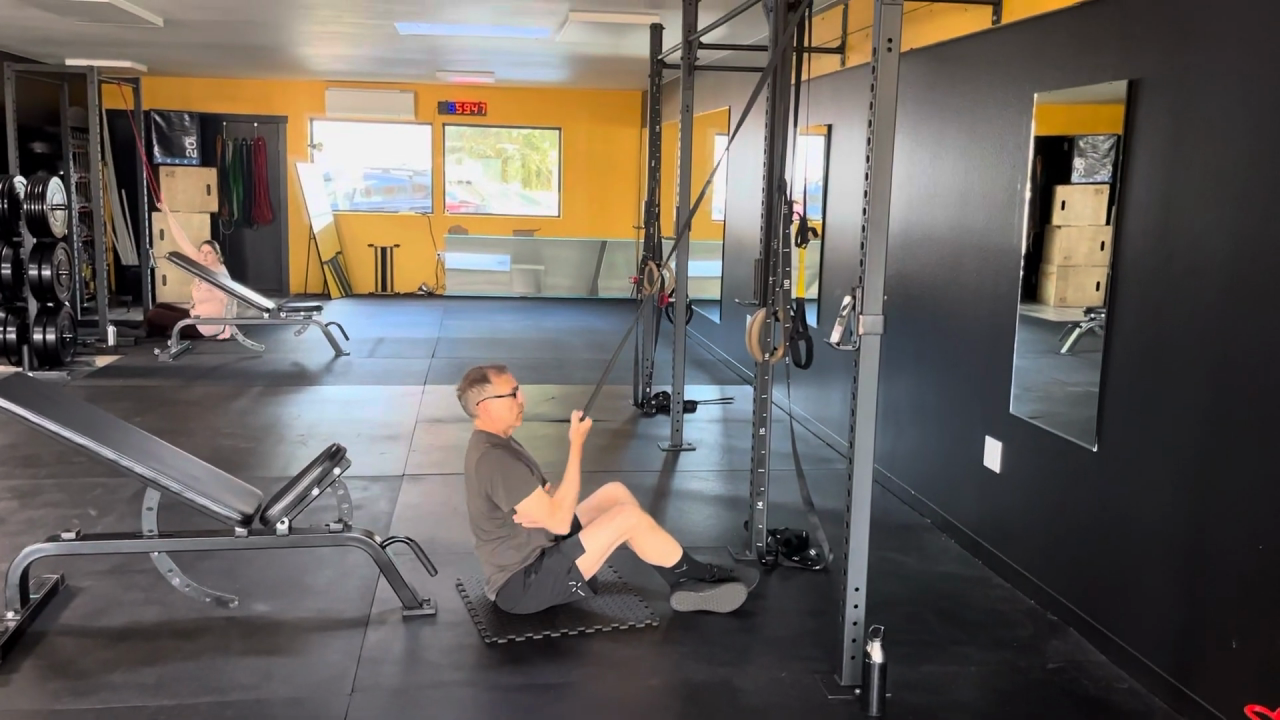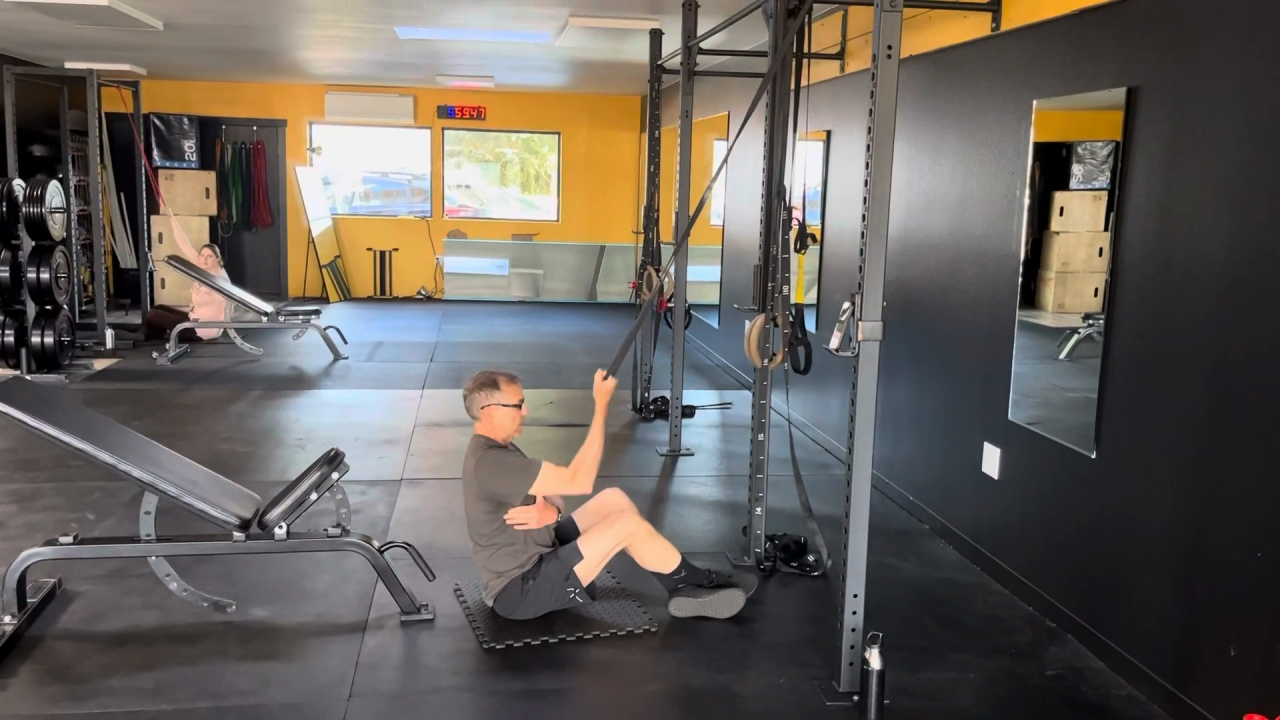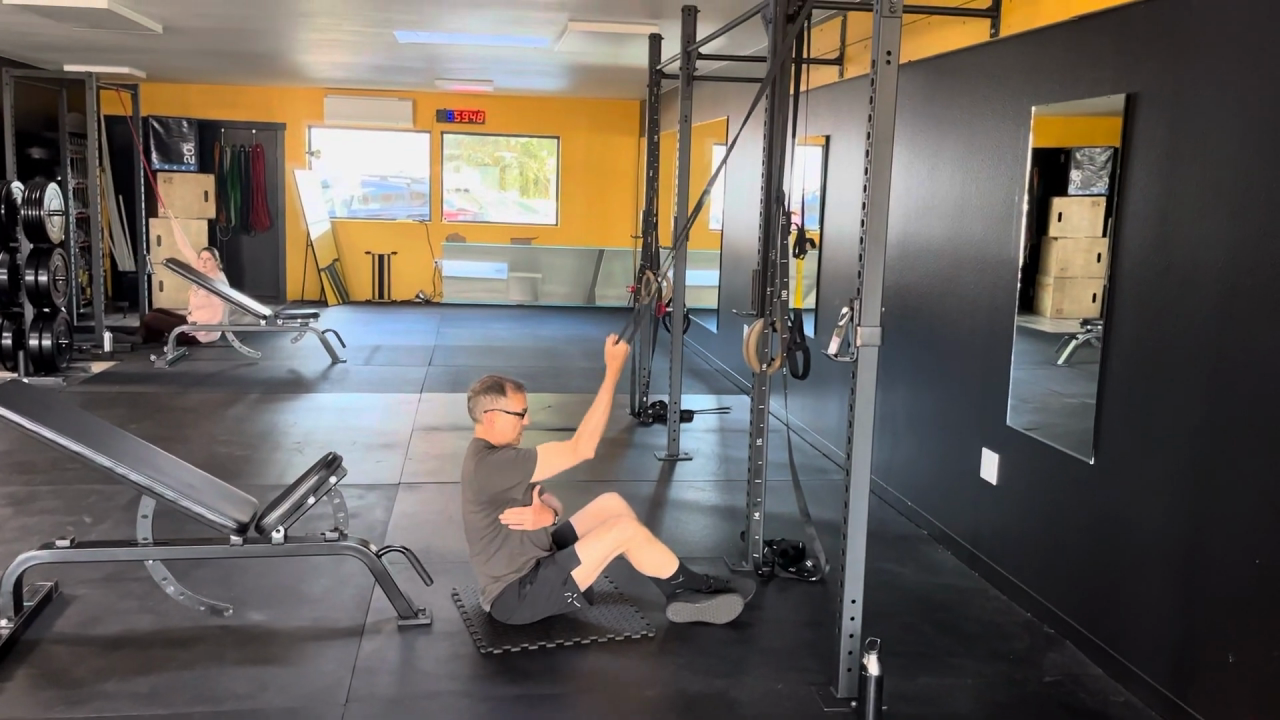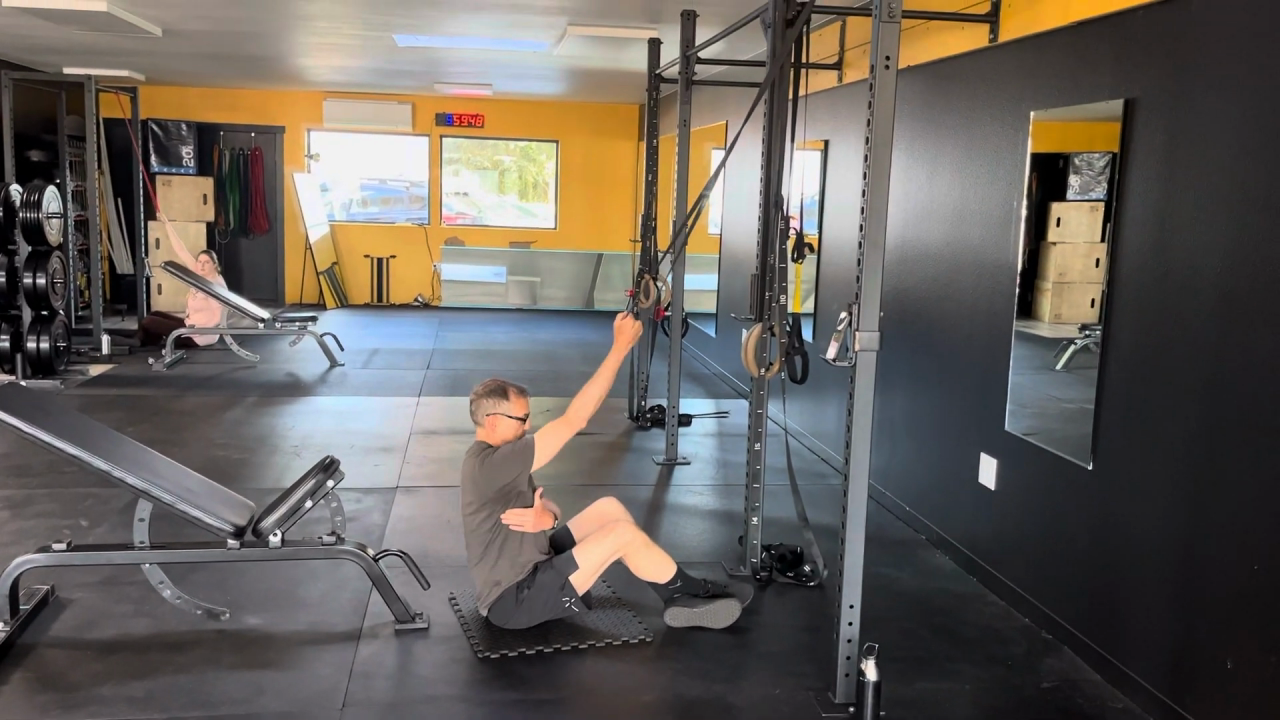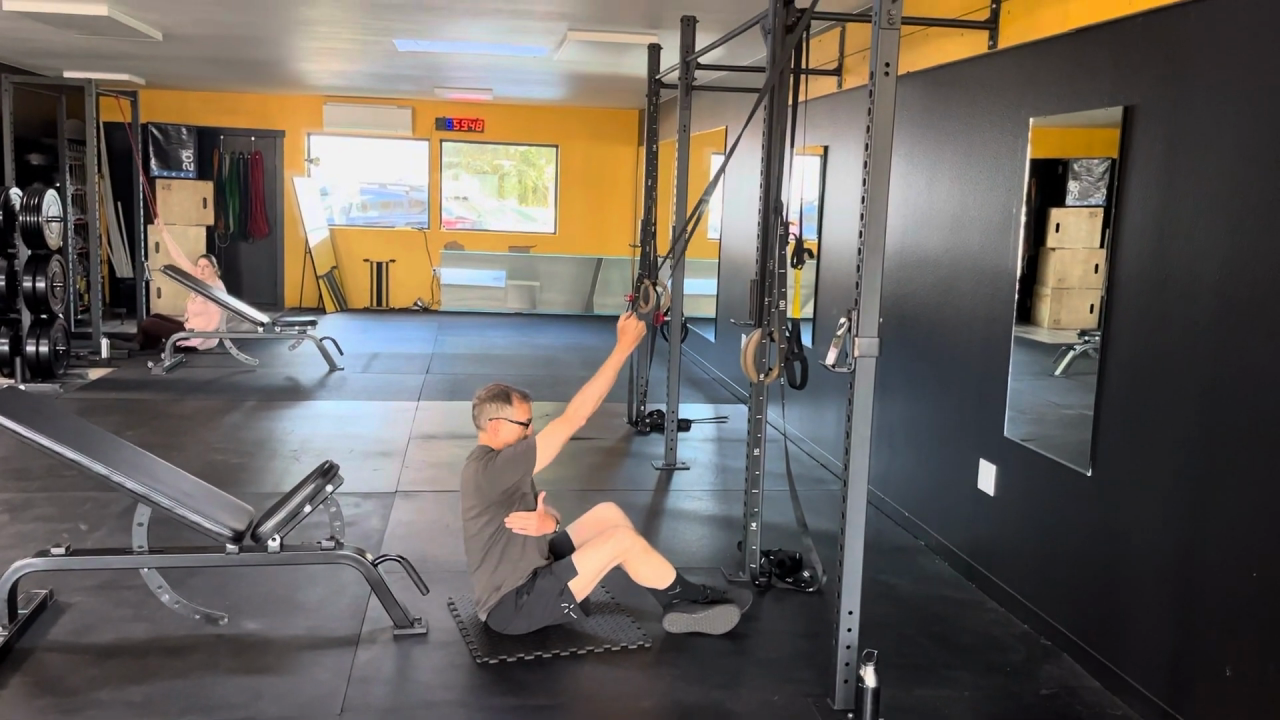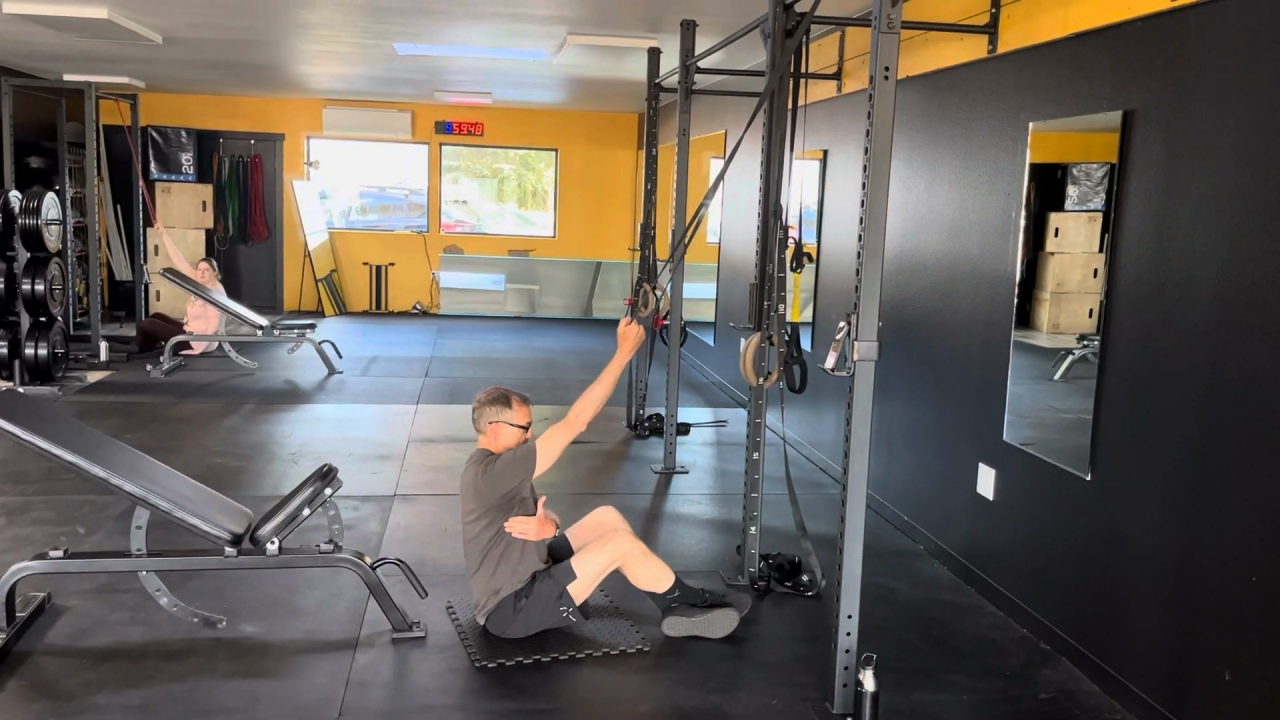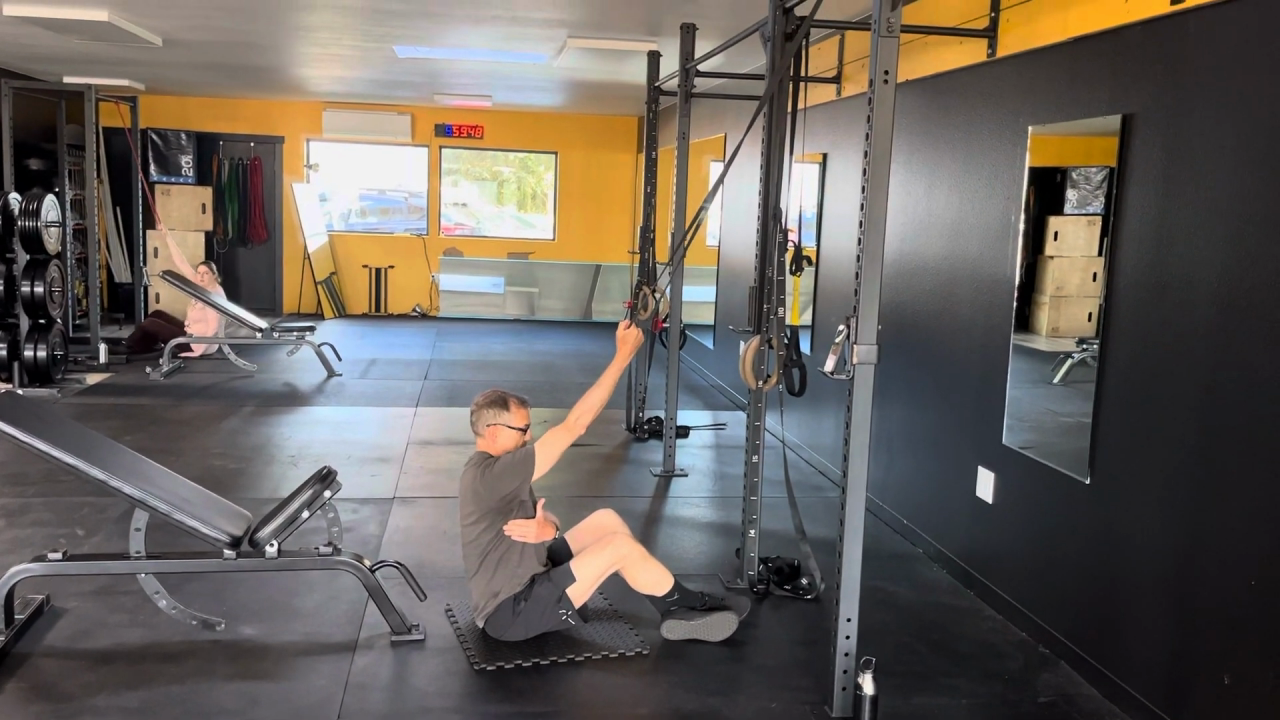
dt=0.2s
person 1, frame 1
left shoulder: (498, 444)
right shoulder: (493, 460)
left elbow: (542, 492)
right elbow: (561, 523)
left wrist: (552, 508)
right wrist: (576, 445)
left hip: (533, 554)
right hip: (522, 584)
left knee: (615, 493)
right knee: (629, 516)
left ankle: (689, 582)
right ankle: (703, 576)
person 1, frame 2
left shoulder: (494, 450)
right shoulder: (492, 463)
left elbow: (552, 495)
right elbow: (580, 482)
left wrist: (550, 511)
right wrist: (601, 405)
left hip: (531, 560)
right hip: (519, 590)
left knee: (612, 499)
right knee: (627, 524)
left ankle: (685, 587)
right ankle: (701, 583)
person 1, frame 3
left shoulder: (494, 455)
right shoulder: (491, 466)
left elbow: (553, 504)
right elbow: (581, 448)
left wrist: (547, 513)
right wrist: (613, 371)
left hip: (529, 565)
right hip: (517, 596)
left knee: (611, 504)
right knee: (624, 529)
left ankle: (683, 591)
right ankle: (700, 587)
person 1, frame 4
left shoulder: (493, 459)
right shoulder: (493, 465)
left elbow: (550, 508)
right elbow: (574, 420)
left wrist: (547, 518)
right wrist: (620, 347)
left hip: (527, 571)
right hip: (514, 601)
left knee: (608, 508)
right knee: (622, 533)
left ankle: (684, 596)
right ankle: (697, 593)
person 1, frame 5
left shoulder: (492, 463)
right shoulder: (496, 468)
left elbow: (547, 512)
right elbow: (573, 418)
left wrist: (548, 523)
right wrist: (624, 346)
left hip: (525, 576)
right hip: (513, 606)
left knee: (607, 514)
right knee: (622, 539)
left ankle: (682, 602)
right ankle: (696, 597)
person 1, frame 6
left shoulder: (491, 466)
right shoulder: (495, 472)
left elbow: (544, 515)
right elbow: (574, 423)
left wrist: (549, 527)
right wrist: (624, 351)
left hip: (524, 581)
right hip: (512, 609)
left knee: (606, 517)
right knee: (621, 543)
left ankle: (681, 606)
right ankle: (694, 601)
person 1, frame 7
left shoulder: (490, 470)
right shoulder: (494, 475)
left elbow: (542, 516)
right elbow: (574, 426)
left wrist: (549, 529)
right wrist: (623, 355)
left hip: (523, 583)
right hip: (511, 613)
left knee: (605, 520)
right knee: (620, 546)
left ankle: (679, 608)
right ankle: (693, 606)
